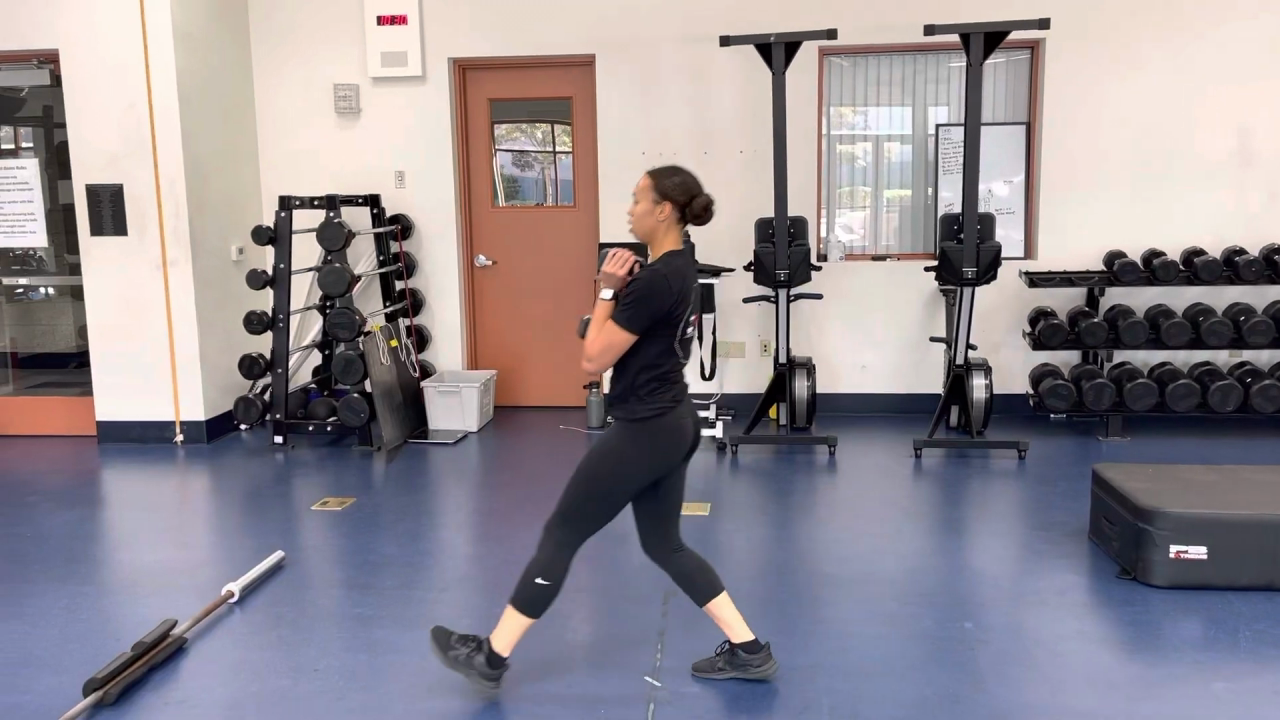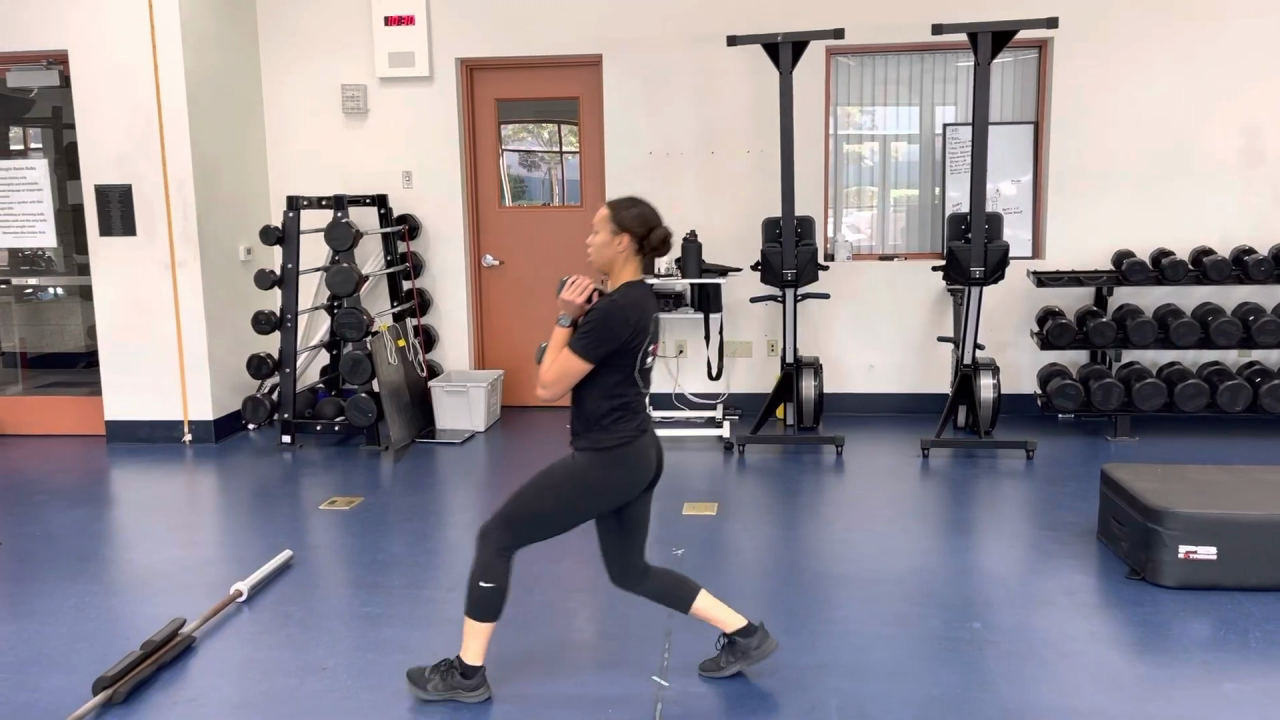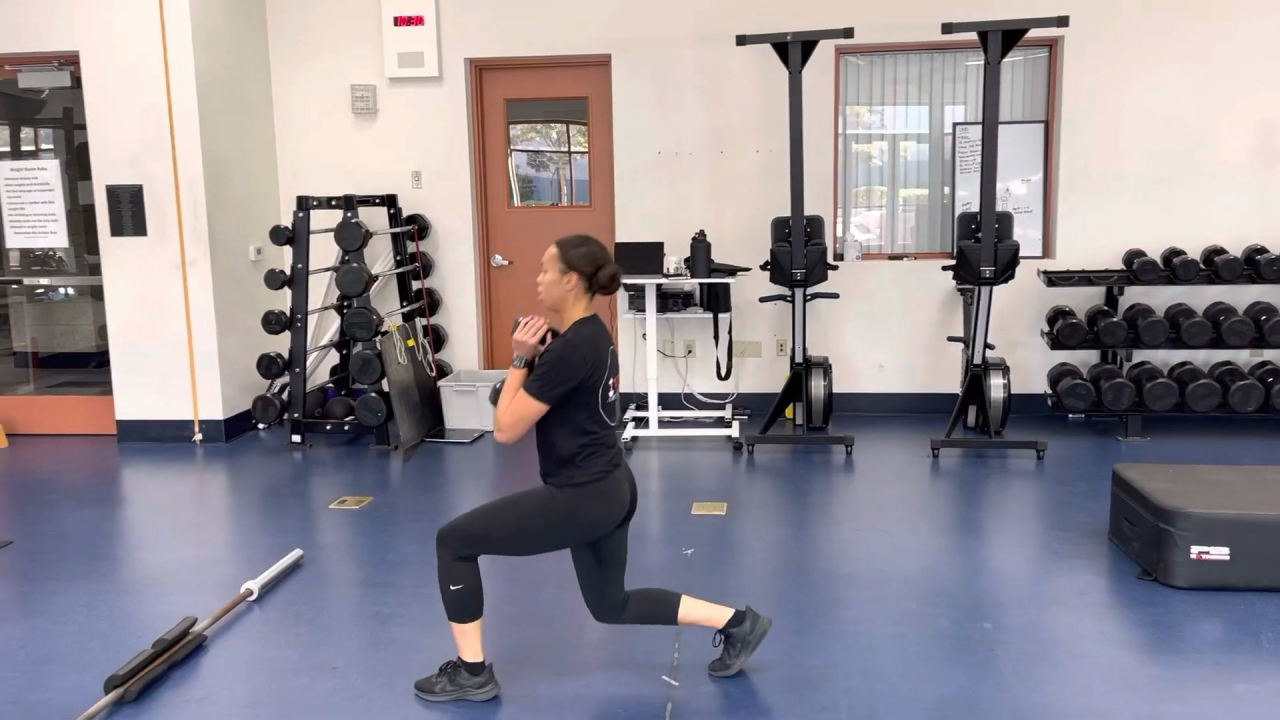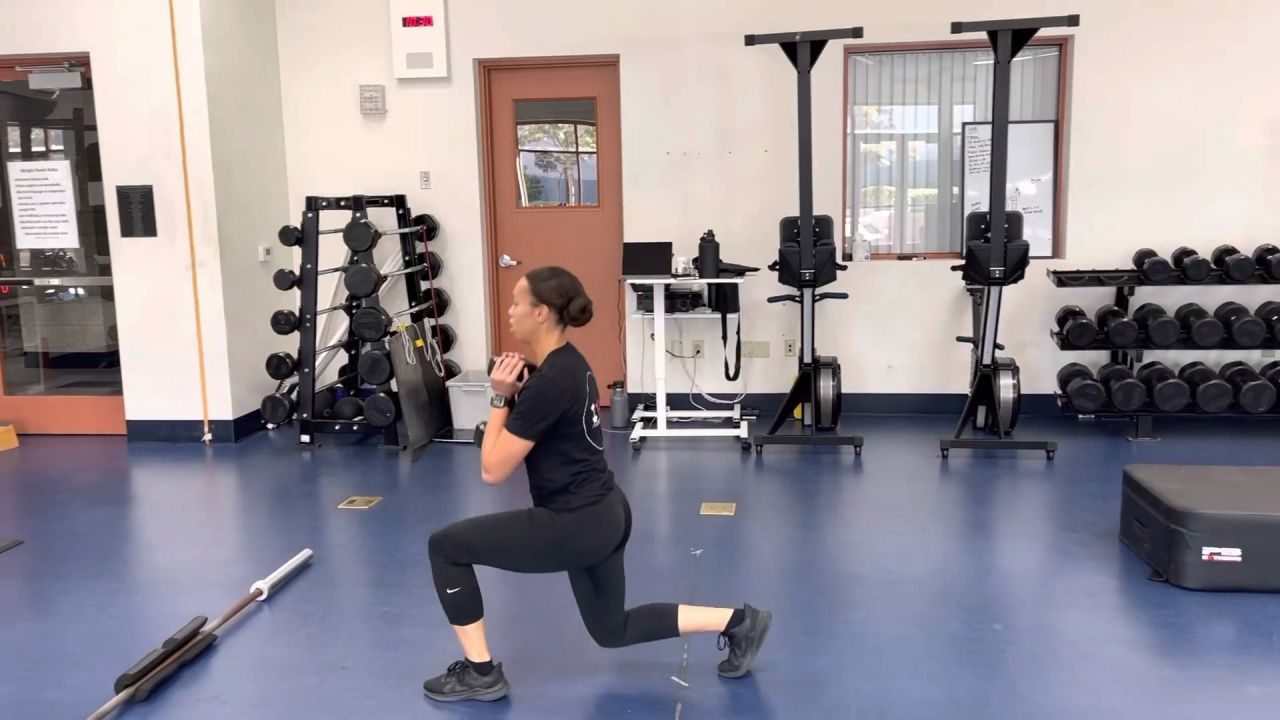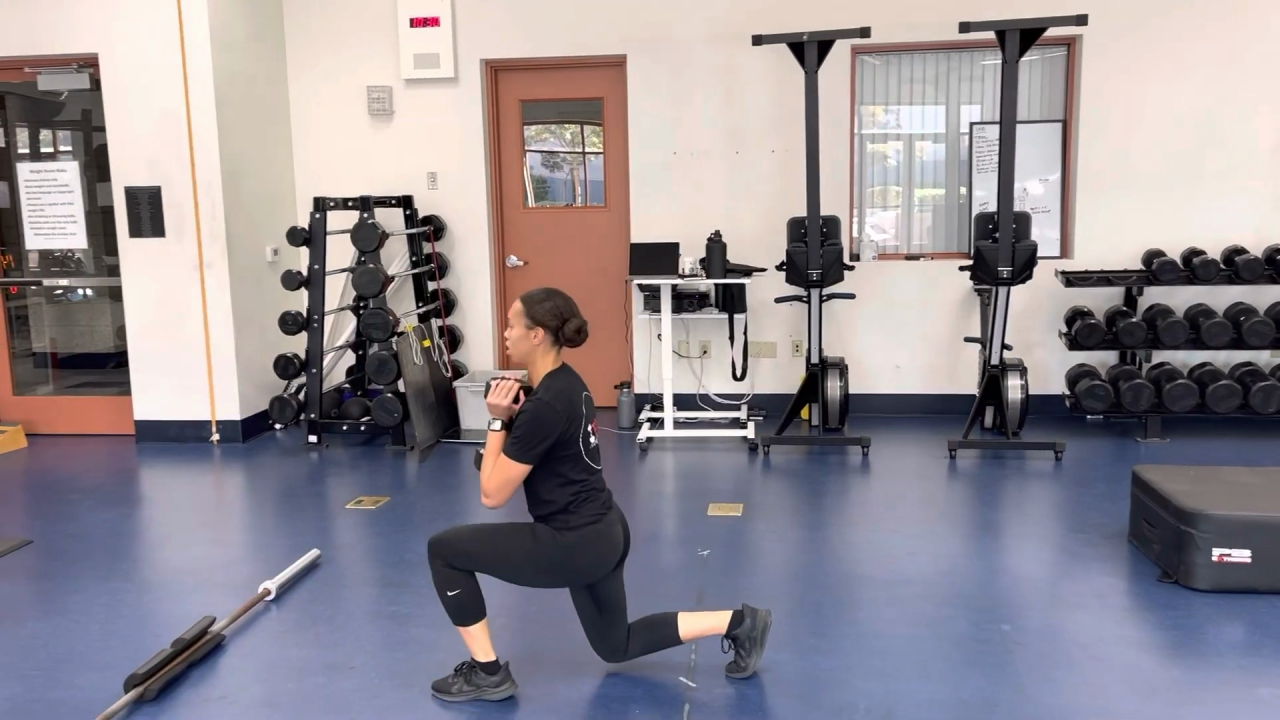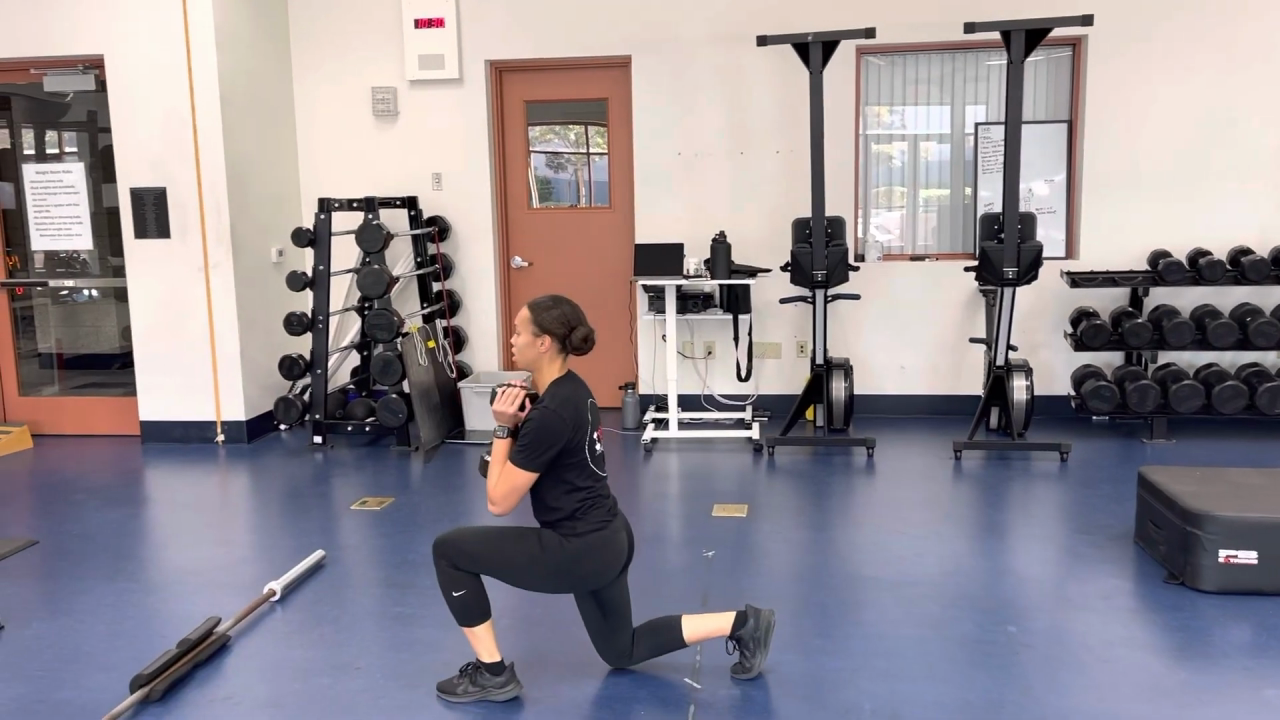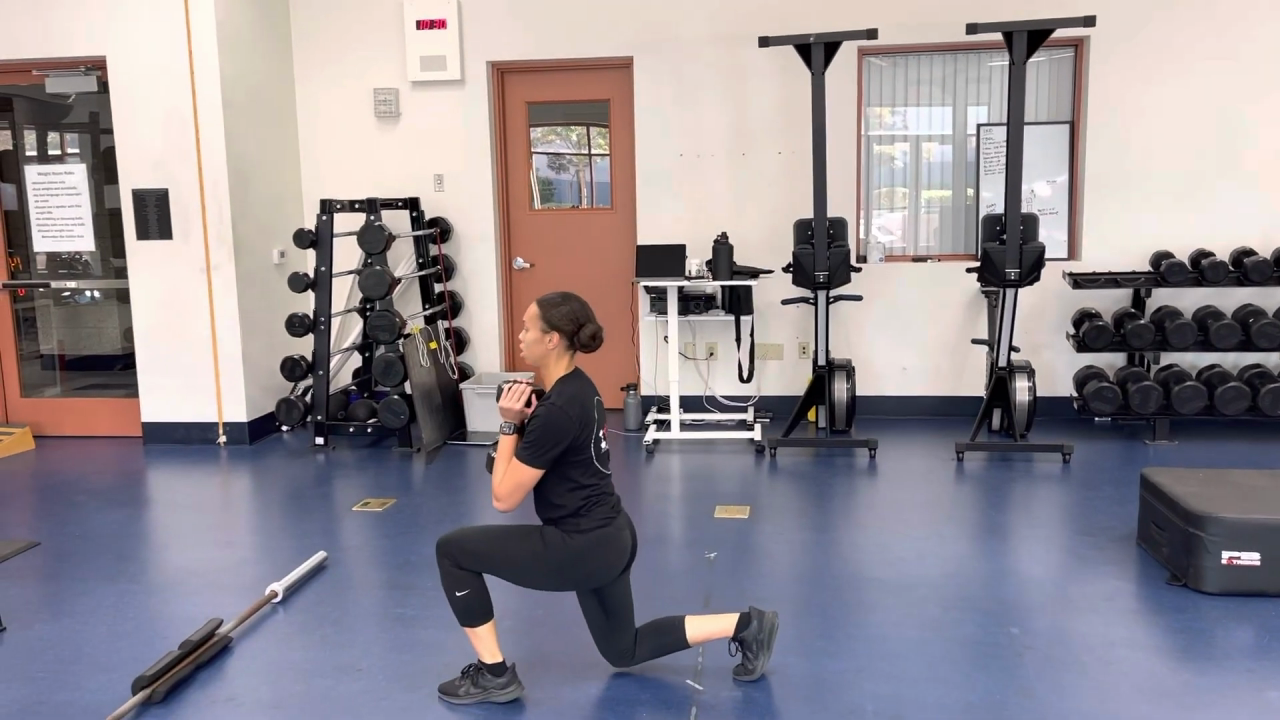
dt=0.2s
person 1, frame 1
left shoulder: (657, 279)
right shoulder: (679, 269)
left elbow: (594, 359)
left wrist: (608, 292)
right wrist: (620, 290)
left hip: (644, 431)
right hip: (673, 423)
left knee: (562, 534)
right knee: (663, 543)
left ankle: (493, 658)
right ankle: (747, 649)
person 1, frame 2
left shoulder: (616, 309)
right shoulder: (637, 298)
left elbow: (549, 387)
left wrist: (567, 320)
right wrist: (580, 318)
left hip: (606, 460)
right hip: (637, 453)
left knee: (497, 538)
right knee: (630, 570)
left ankle: (467, 672)
right ankle: (743, 633)
person 1, frame 3
left shoulder: (571, 346)
right shoulder: (590, 333)
left elbow: (506, 430)
left wrist: (521, 360)
right wrist: (536, 356)
left hip: (580, 497)
right hip: (610, 490)
left knee: (454, 540)
right knee: (611, 604)
left ankle: (471, 671)
right ankle: (737, 623)
person 1, frame 4
left shoulder: (549, 382)
right shoulder: (567, 364)
left elbow: (494, 470)
left wrist: (500, 398)
right wrist: (514, 396)
left hip: (575, 524)
right hip: (605, 515)
left knee: (445, 546)
right knee: (612, 628)
left ankle: (480, 671)
right ankle: (738, 623)
person 1, frame 5
left shoulder: (545, 406)
right shoulder: (565, 383)
left elbow: (492, 494)
left wrist: (498, 422)
right wrist: (511, 419)
left hip: (575, 544)
right hip: (602, 534)
left knee: (444, 550)
right knee: (618, 645)
left ankle: (487, 672)
right ankle: (741, 623)
person 1, frame 6
left shoulder: (551, 414)
right shoulder: (570, 390)
left elbow: (499, 501)
left wrist: (503, 429)
right wrist: (518, 425)
left hip: (579, 549)
right hip: (606, 541)
left knee: (449, 550)
right knee: (623, 651)
left ankle: (491, 672)
right ankle: (744, 624)
person 1, frame 7
left shoulder: (558, 411)
right shoulder: (576, 388)
left elbow: (505, 497)
left wrist: (509, 426)
right wrist: (523, 423)
left hip: (583, 546)
right hip: (609, 539)
left knee: (453, 551)
right knee: (624, 650)
left ankle: (493, 673)
right ankle: (747, 626)
